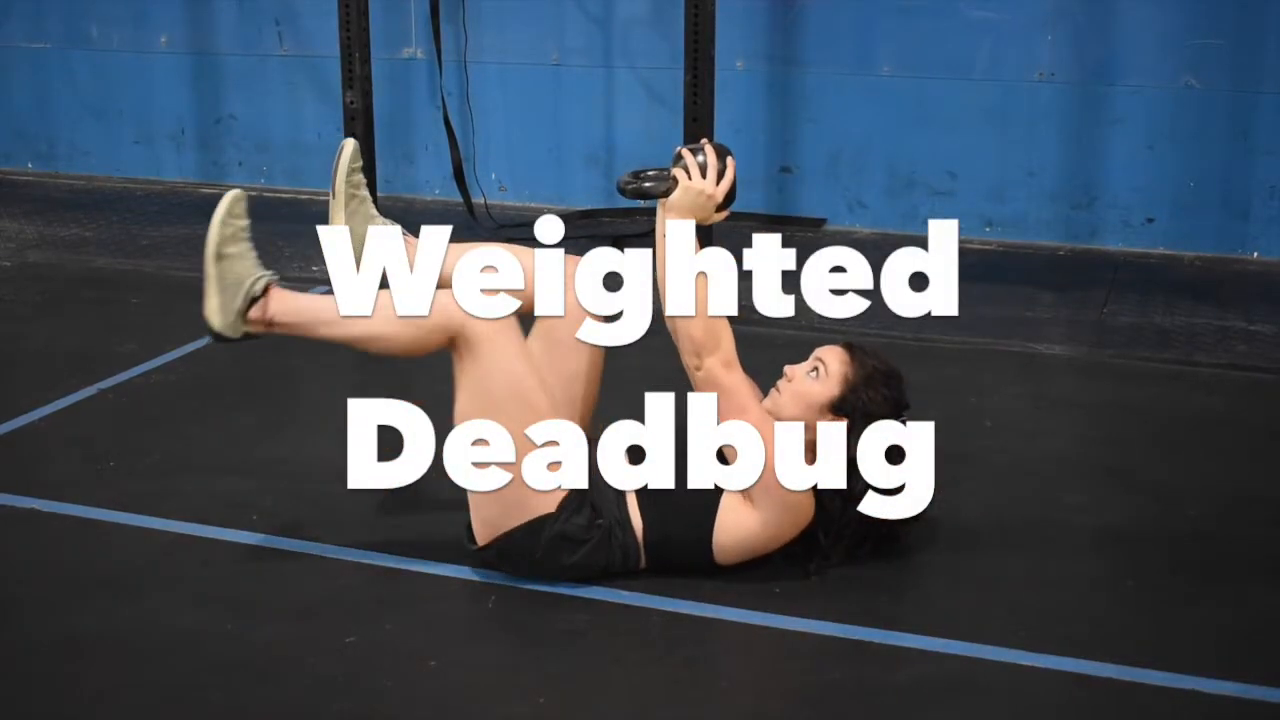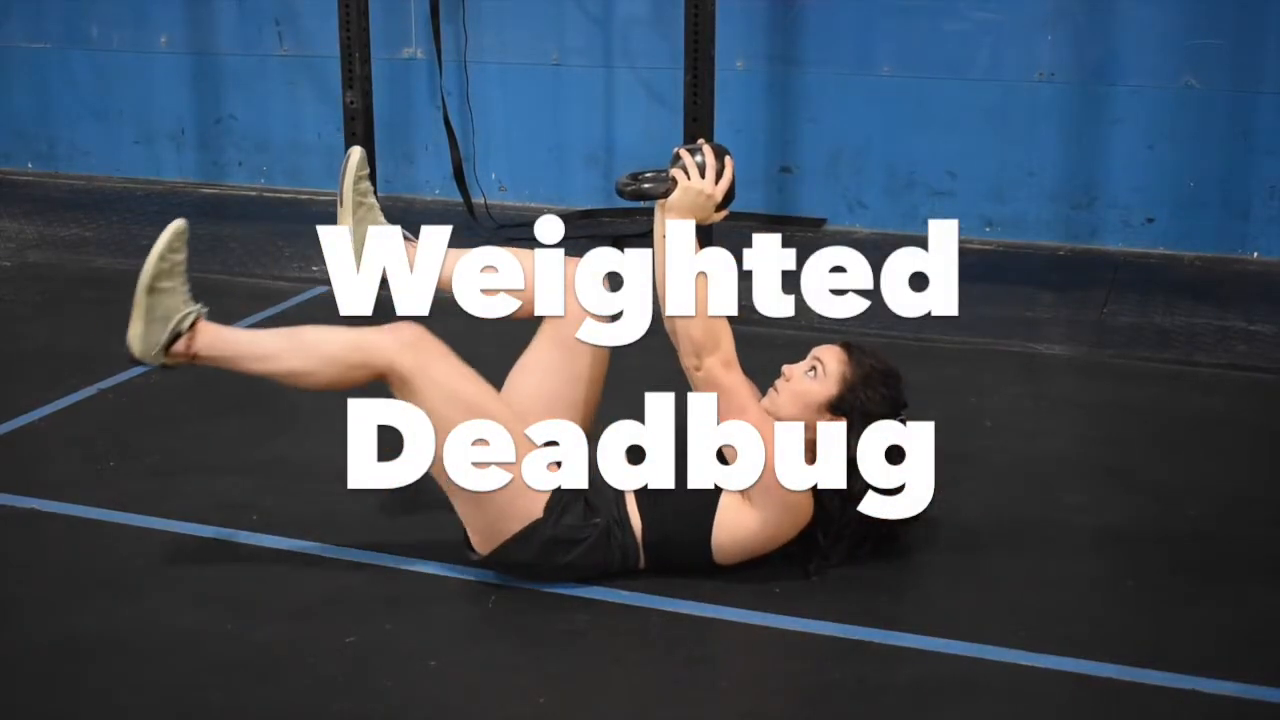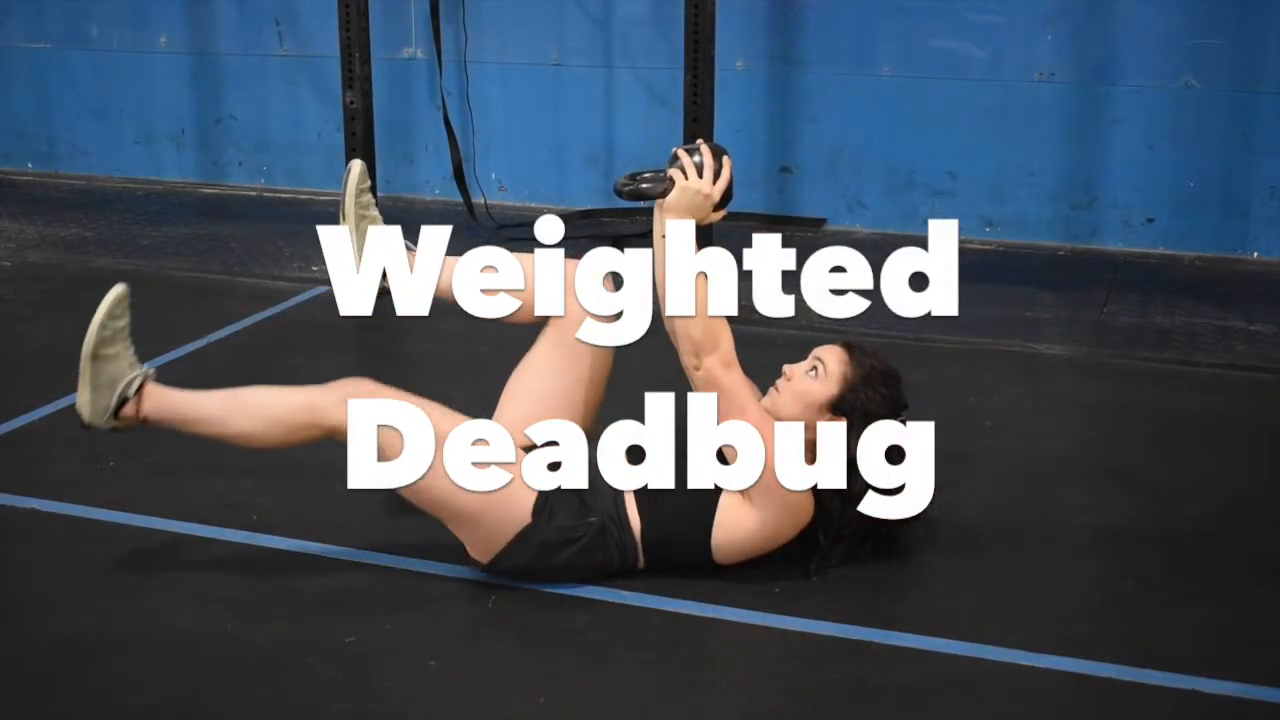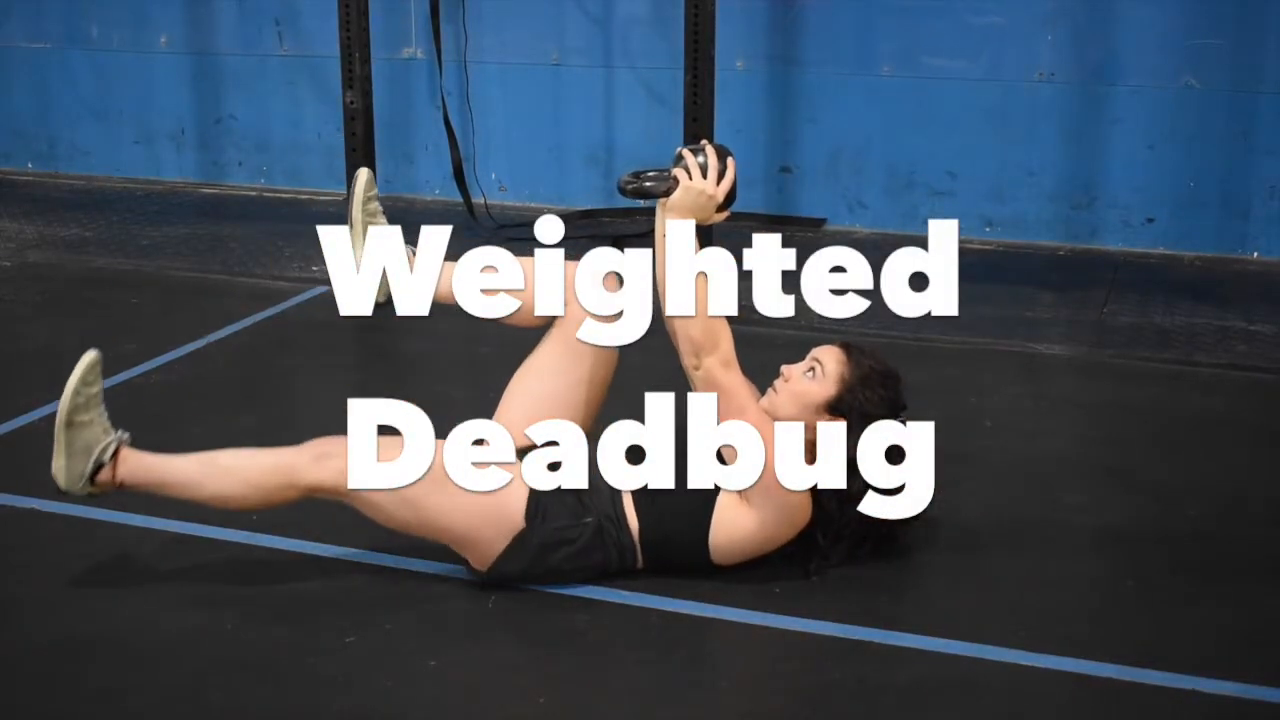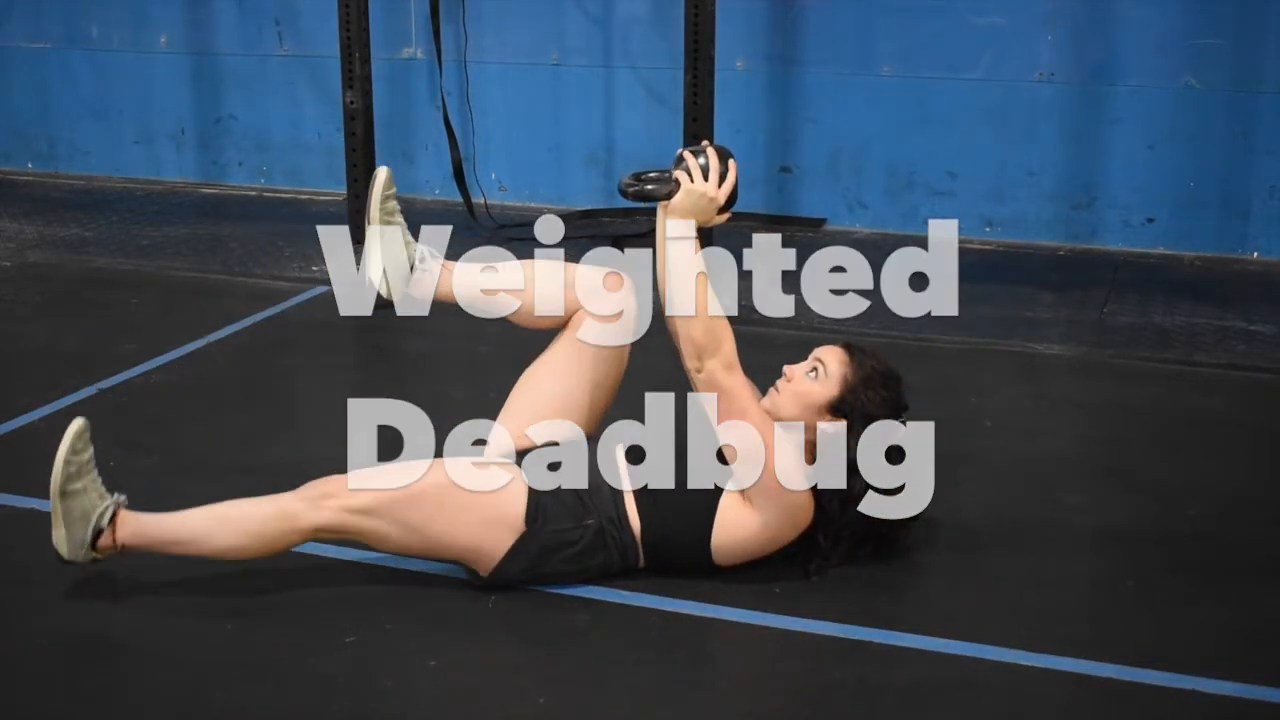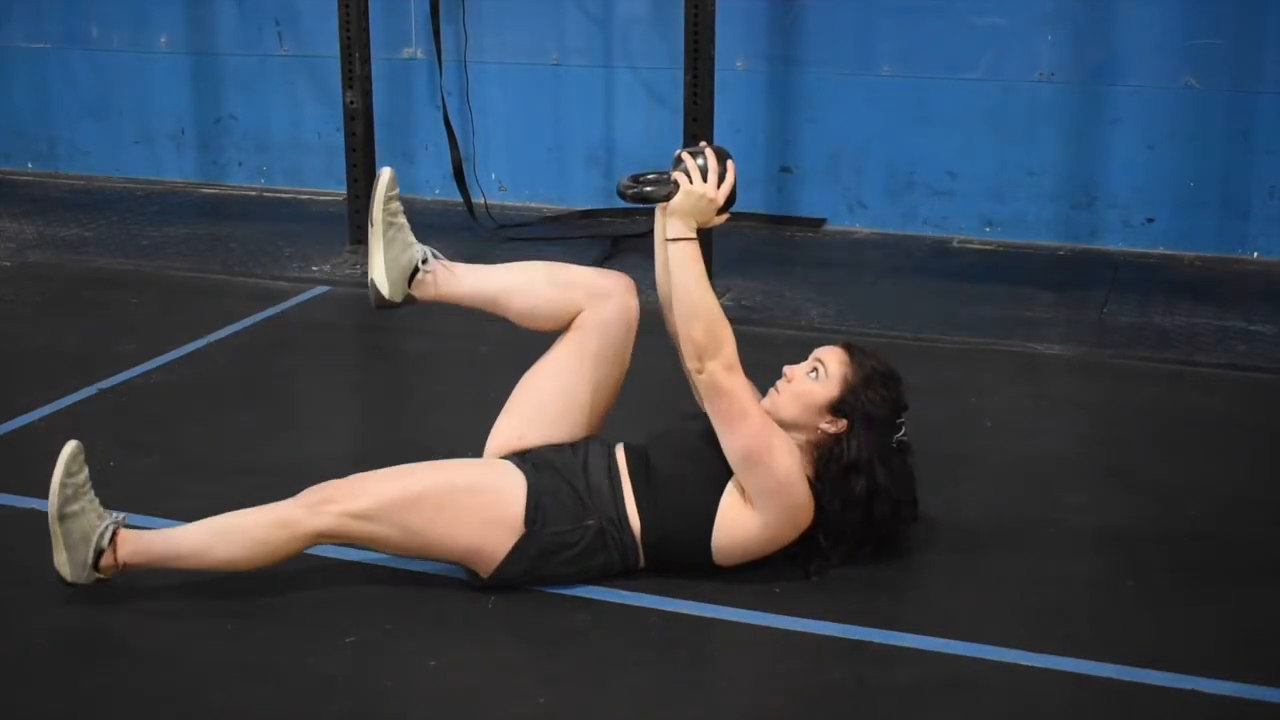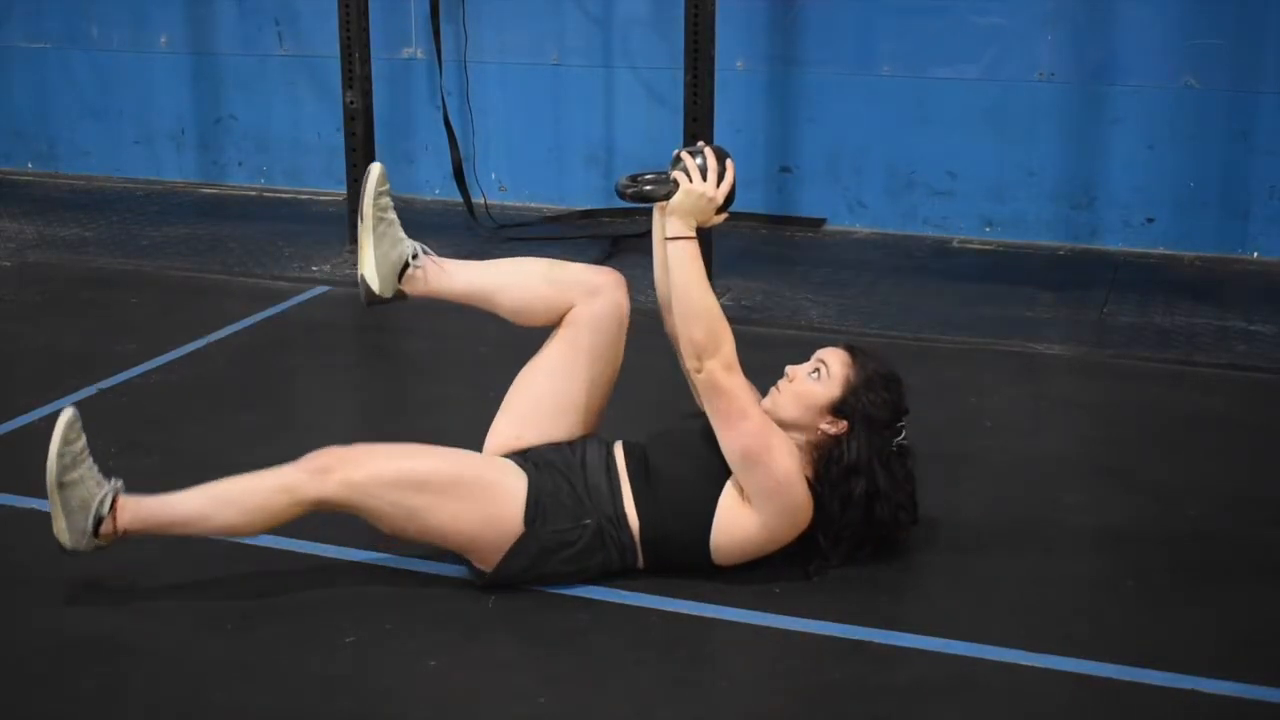
dt=0.2s
person 1, frame 1
left shoulder: (787, 496)
right shoulder: (769, 453)
left elbow: (710, 366)
right elbow: (711, 356)
left wrist: (679, 223)
right wrist: (674, 221)
left hip: (552, 531)
right hip: (566, 489)
left knee: (473, 315)
right knee: (575, 281)
left ankle: (257, 305)
person 1, frame 2
left shoulder: (786, 495)
right shoulder: (767, 448)
left elbow: (708, 365)
right elbow: (710, 359)
left wrist: (678, 223)
right wrist: (673, 223)
left hip: (549, 529)
right hip: (558, 483)
left knee: (402, 345)
left ankle: (187, 337)
person 1, frame 3
left shoulder: (785, 496)
right shoulder: (762, 445)
left elbow: (709, 362)
right elbow: (705, 358)
left wrist: (678, 223)
right wrist: (676, 226)
left hip: (546, 530)
right hip: (548, 477)
left knee: (348, 402)
left ankle: (137, 399)
person 1, frame 4
left shoulder: (783, 496)
right shoulder: (758, 447)
left elbow: (707, 362)
right elbow: (705, 356)
left wrist: (683, 225)
right wrist: (671, 222)
left hip: (543, 529)
right hip: (542, 475)
left knee: (324, 463)
right knee: (598, 292)
left ankle: (114, 466)
person 1, frame 5
left shoulder: (785, 495)
right shoulder: (758, 447)
left elbow: (708, 367)
right elbow: (707, 357)
left wrist: (685, 228)
right wrist: (672, 224)
left hip: (545, 528)
right hip: (542, 472)
left knee: (325, 500)
right knee: (608, 292)
left ankle: (110, 530)
right ankle: (424, 276)
person 1, frame 6
left shoulder: (785, 496)
right shoulder: (756, 446)
left elbow: (709, 367)
right elbow: (695, 345)
left wrist: (683, 229)
right wrist: (669, 224)
left hip: (544, 528)
right hip: (544, 471)
left knee: (325, 506)
right knee: (610, 294)
left ankle: (110, 547)
right ankle: (418, 275)
person 1, frame 7
left shoulder: (786, 498)
right shoulder: (760, 447)
left elbow: (711, 367)
right elbow: (708, 361)
left wrist: (680, 229)
right wrist: (670, 221)
left hip: (542, 530)
right hip: (546, 474)
left knee: (328, 475)
right knee: (601, 290)
left ankle: (111, 514)
right ankle: (406, 269)
